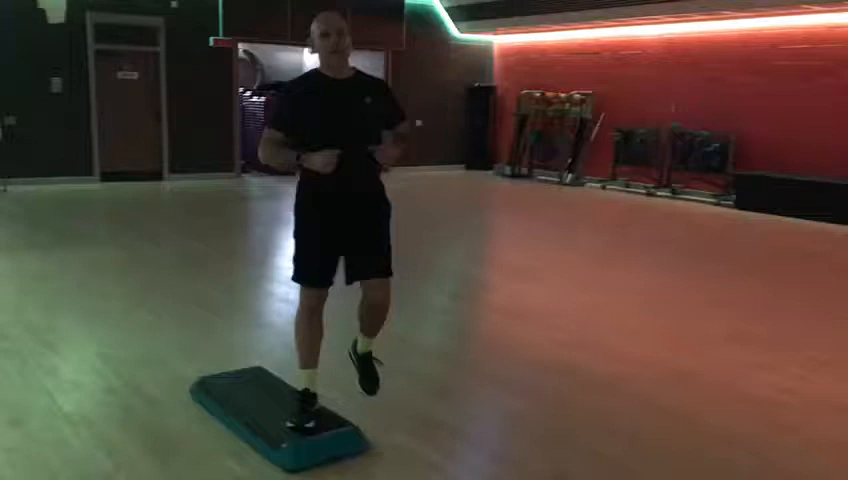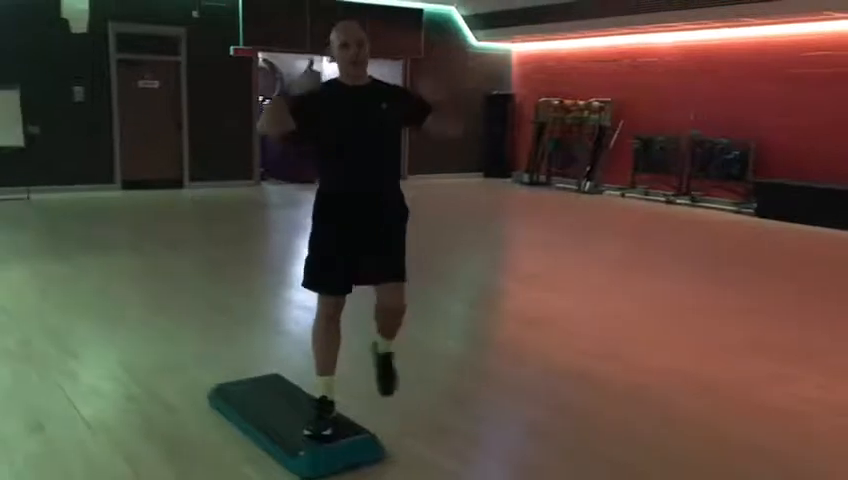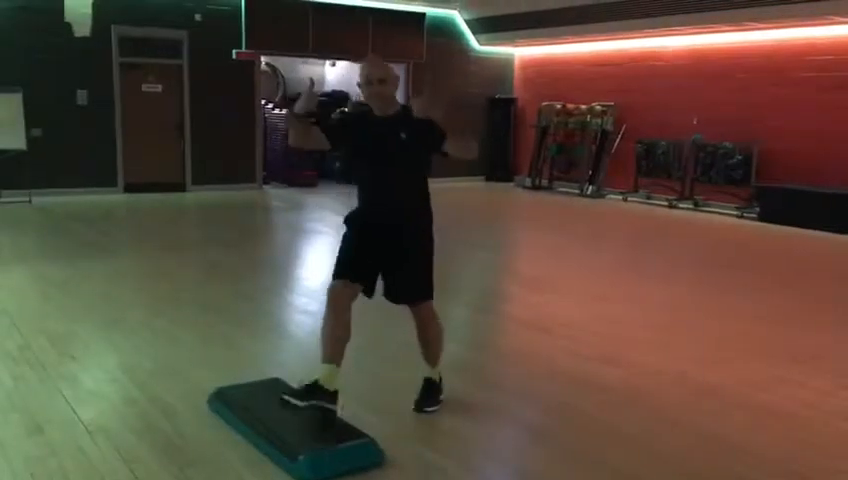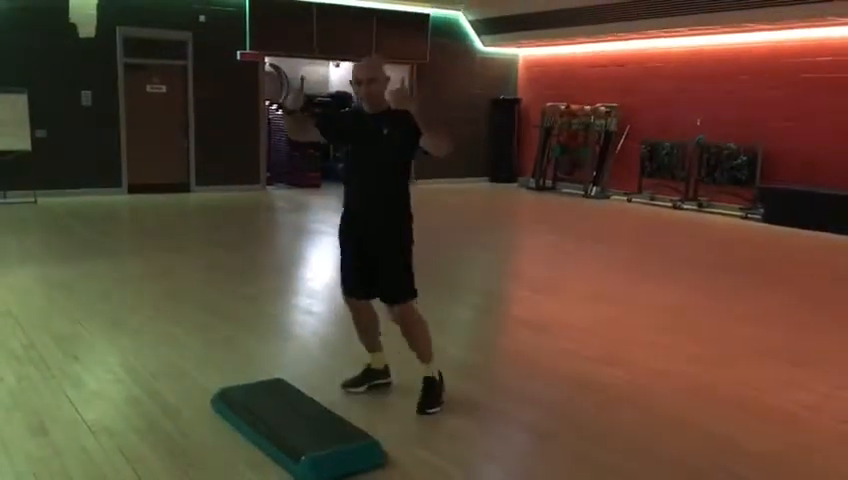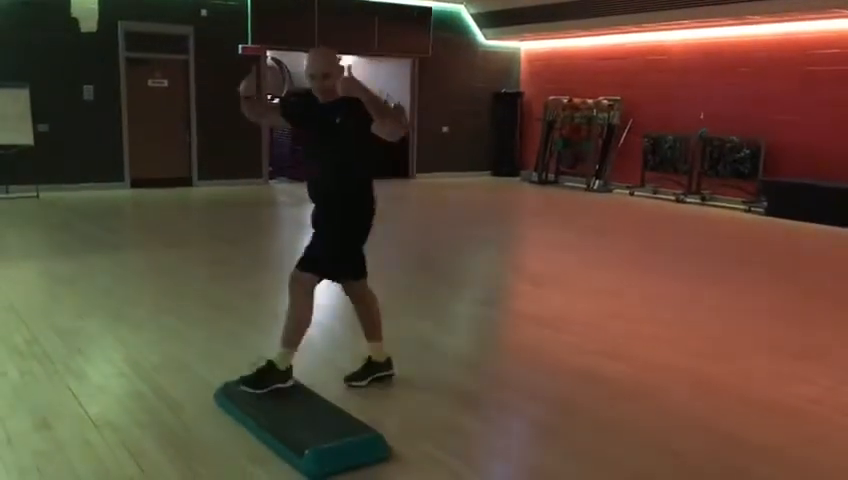
dt=0.4s
person 1, frame 1
left shoulder: (375, 90)
right shoulder: (299, 92)
left elbow: (400, 135)
right elbow: (267, 149)
left wrist: (393, 152)
right wrist: (305, 159)
left hip: (368, 204)
right hip: (317, 206)
left knee: (378, 294)
right knee: (311, 298)
left ankle: (363, 350)
right ankle: (308, 391)
person 1, frame 2
left shoulder: (393, 96)
right shoulder: (318, 97)
left elbow: (447, 129)
right elbow: (268, 128)
left wrist: (437, 101)
right wrist: (289, 95)
left hip: (384, 210)
right hip: (334, 212)
left knee: (391, 297)
right knee: (329, 304)
left ankle: (382, 348)
right ankle: (326, 399)
person 1, frame 3
left shoulder: (420, 123)
right shoulder: (352, 125)
right elbow: (300, 140)
left wrist: (438, 123)
right wrist: (301, 113)
left hip: (412, 229)
right hip: (366, 223)
left knee: (421, 307)
right knee: (339, 294)
left ankle: (434, 379)
right ankle: (326, 385)
person 1, frame 4
left shoulder: (403, 119)
right shoulder: (346, 120)
left elbow: (442, 149)
right elbow: (300, 131)
left wrist: (414, 108)
right wrist: (292, 109)
left hip: (390, 225)
right hip: (353, 223)
left knee: (399, 307)
right knee: (355, 301)
left ankle: (432, 376)
right ankle: (377, 366)
person 1, frame 5
left shoulder: (357, 107)
right shoulder: (306, 106)
left elbow: (395, 133)
right elbow: (261, 115)
left wrist: (364, 94)
right wrist: (247, 96)
left hip: (352, 211)
right hip: (329, 209)
left knee: (300, 281)
right knee: (355, 286)
left ankle: (281, 367)
right ankle: (380, 360)
